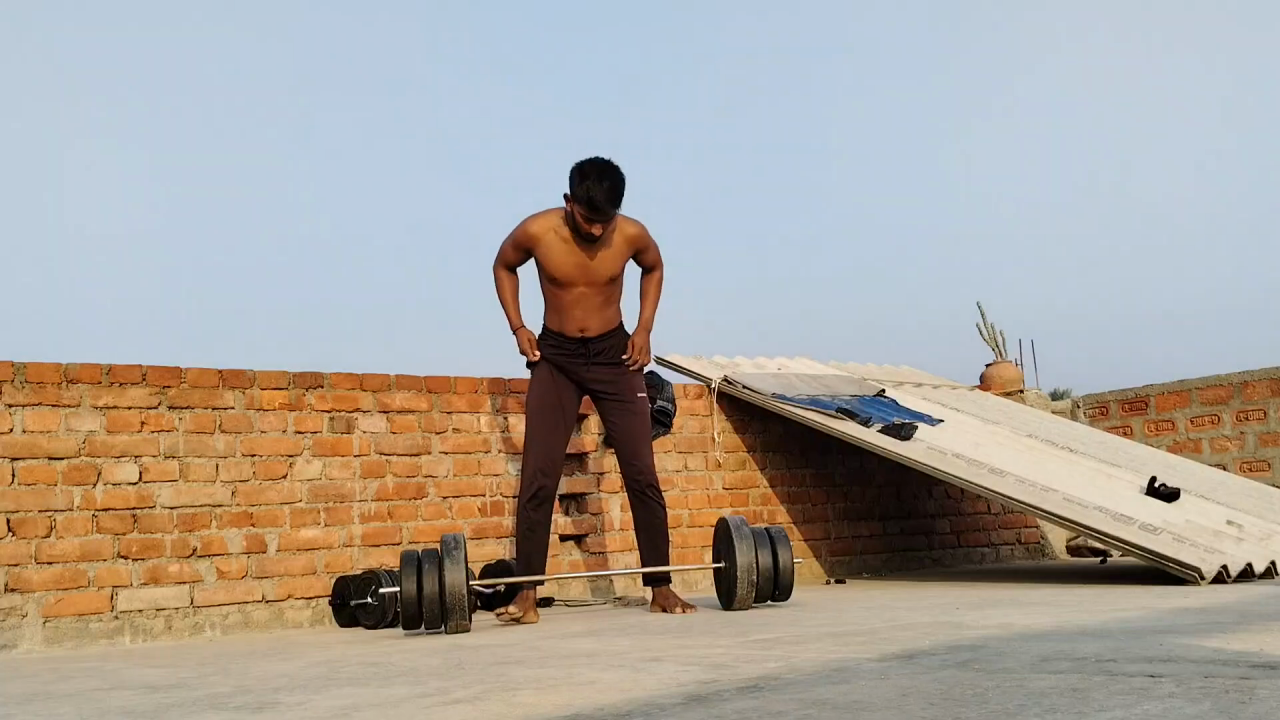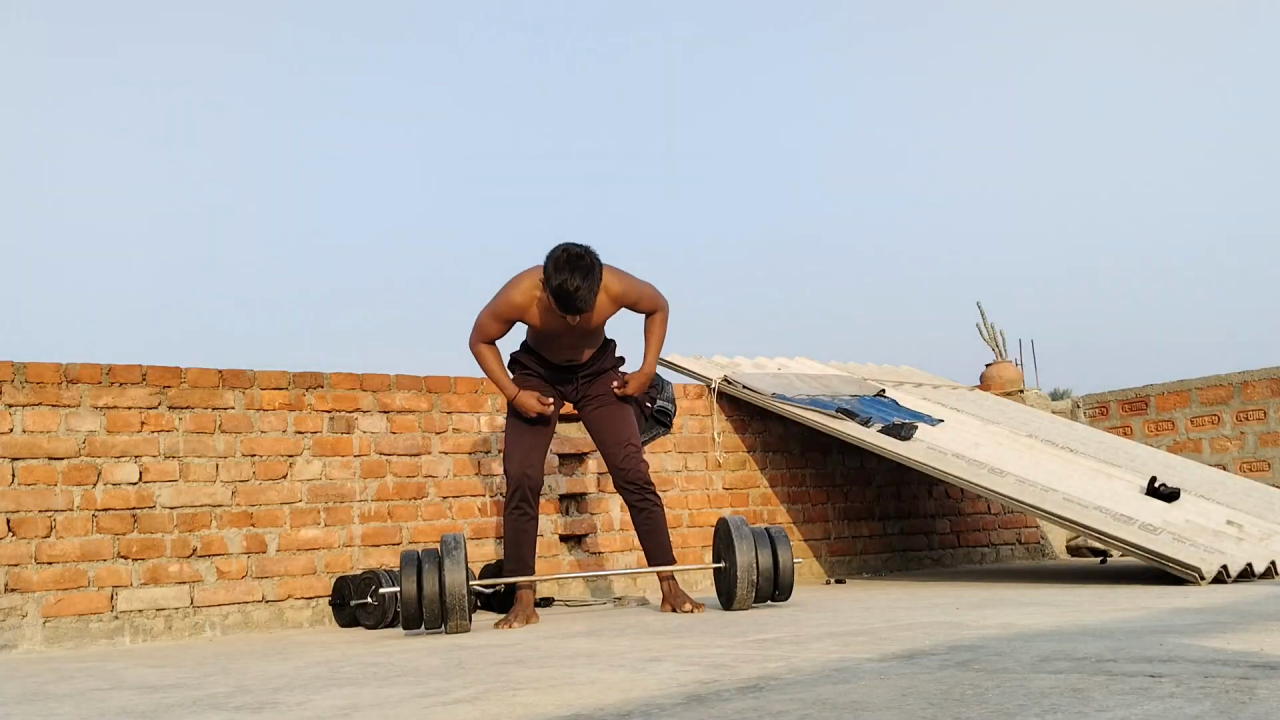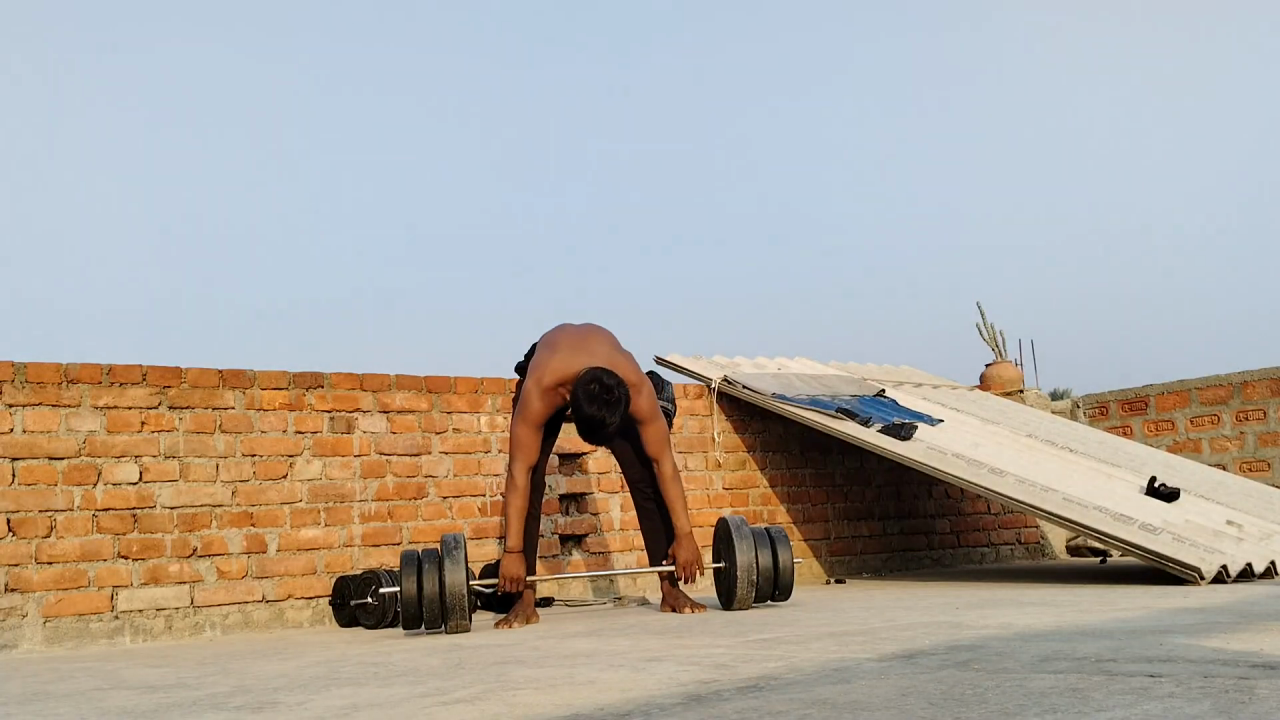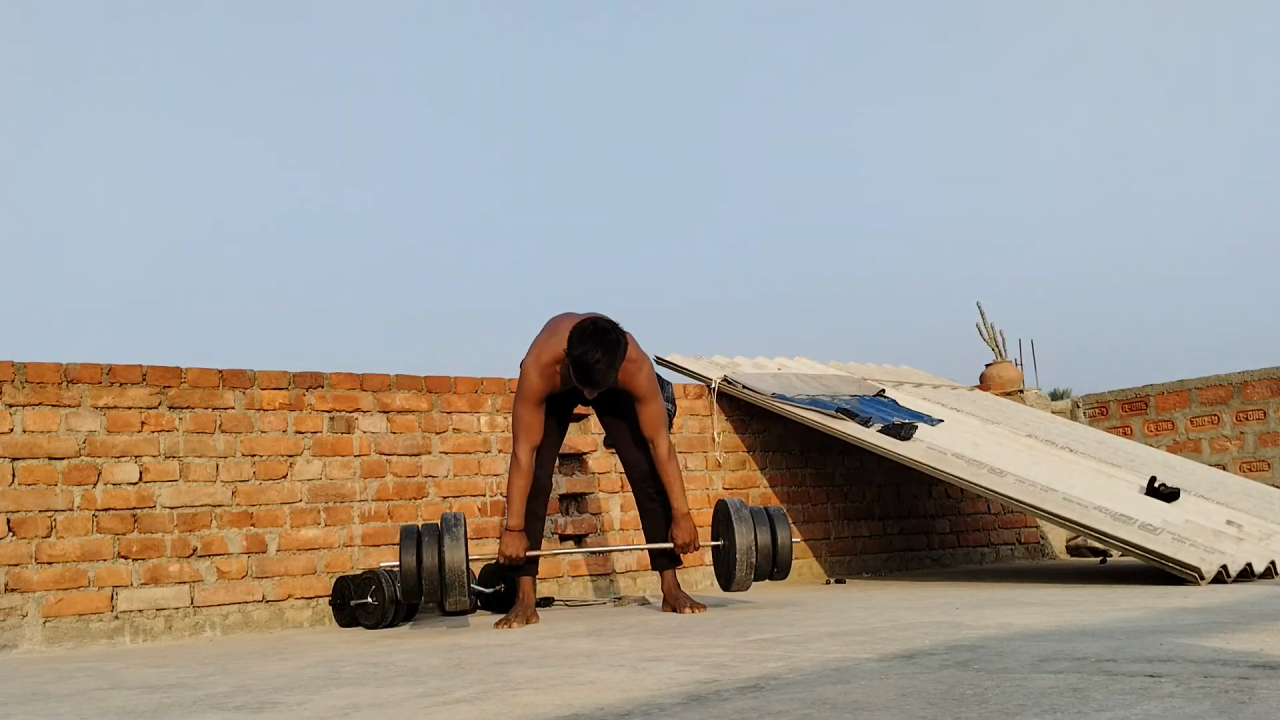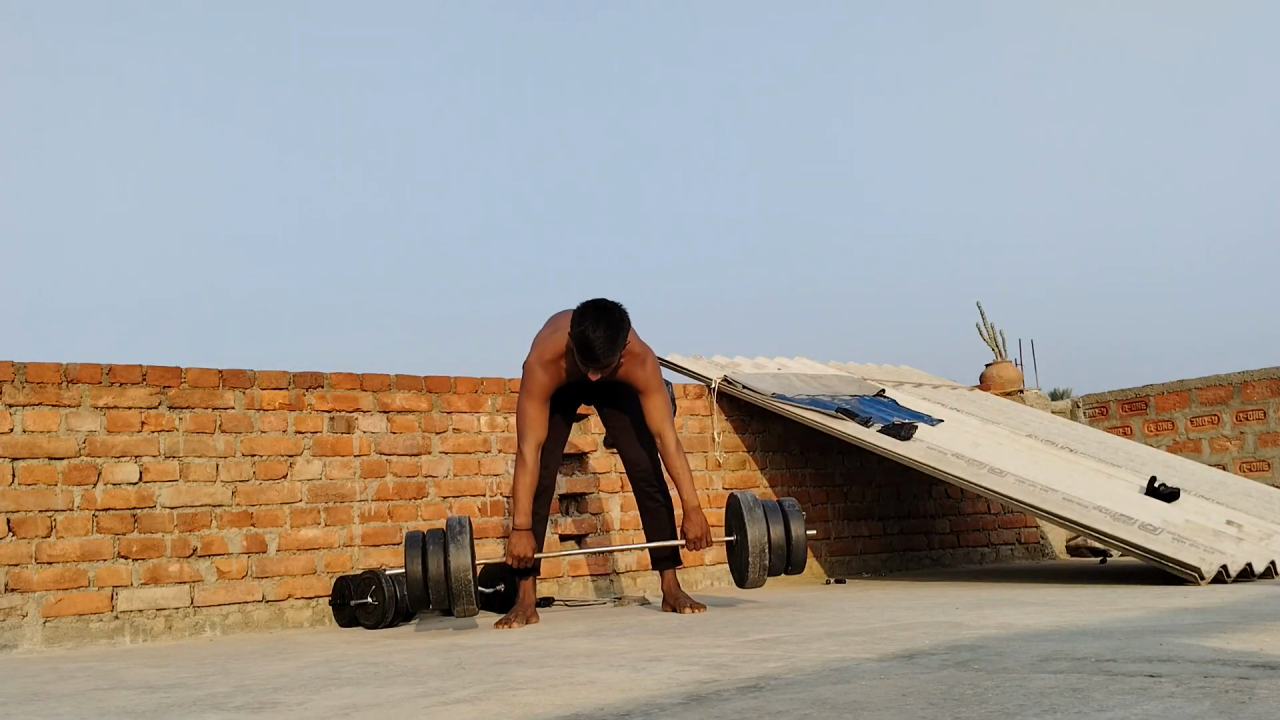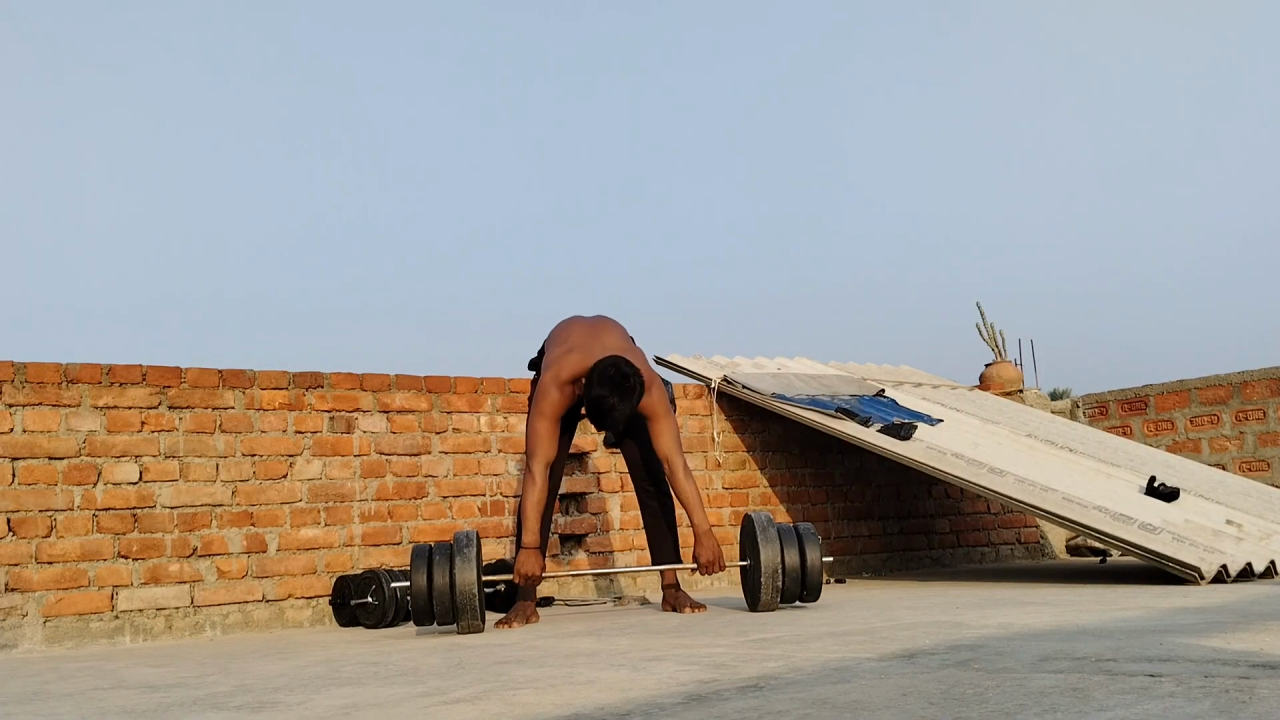
dt=0.4s
person 1, frame 1
left shoulder: (632, 234)
right shoulder: (535, 231)
left elbow: (654, 269)
right elbow: (503, 267)
left wrist: (644, 328)
right wrist: (518, 328)
left hip: (614, 355)
right hip: (554, 358)
left knee: (641, 474)
right knee: (539, 474)
left ankle: (661, 588)
right ankle: (528, 592)
person 1, frame 2
left shoulder: (616, 287)
right shoulder: (520, 295)
left elbow: (658, 306)
right elbow: (480, 340)
left wrist: (647, 370)
right wrist: (513, 393)
left hip: (598, 370)
right hip: (537, 375)
left knee: (632, 470)
right knee: (522, 478)
left ankle: (670, 587)
right ankle: (523, 600)
person 1, frame 3
left shoulder: (636, 388)
right shoulder: (540, 388)
left elbow: (663, 462)
right elbow: (519, 471)
left wrist: (684, 536)
right wrist: (514, 551)
right hip: (554, 380)
left knee: (642, 471)
right knee: (529, 478)
left ankle: (670, 588)
right ankle: (525, 600)
person 1, frame 4
left shoulder: (637, 367)
right shoulder: (540, 367)
left elbow: (660, 444)
right elbow: (524, 452)
left wrist: (682, 515)
right wrist: (513, 528)
left hip: (614, 383)
right hip: (555, 383)
left knee: (646, 470)
right knee: (537, 477)
left ankle: (671, 588)
right ankle: (525, 599)
person 1, frame 5
left shoulder: (640, 359)
right shoulder: (544, 362)
left elbow: (666, 436)
right elbow: (529, 449)
left wrist: (692, 509)
right wrist: (521, 526)
left hip: (616, 387)
right hip: (560, 387)
left knee: (646, 471)
right knee: (540, 477)
left ankle: (671, 588)
right ankle: (526, 599)
person 1, frame 6
left shoulder: (648, 387)
right shoulder: (556, 384)
left elbow: (674, 463)
right elbow: (537, 469)
left wrist: (704, 534)
right wrist: (530, 547)
left hip: (622, 381)
right hip: (566, 375)
left knee: (650, 472)
right knee: (548, 475)
left ankle: (671, 587)
right ankle: (526, 600)
